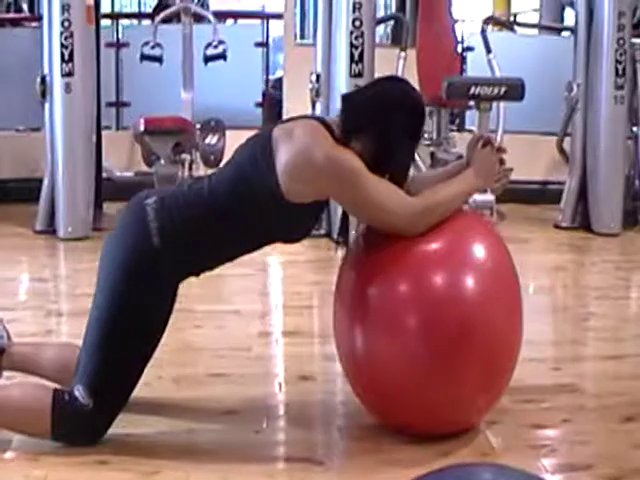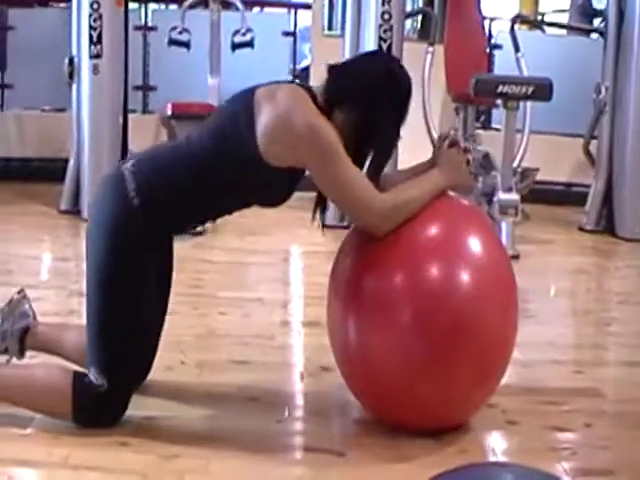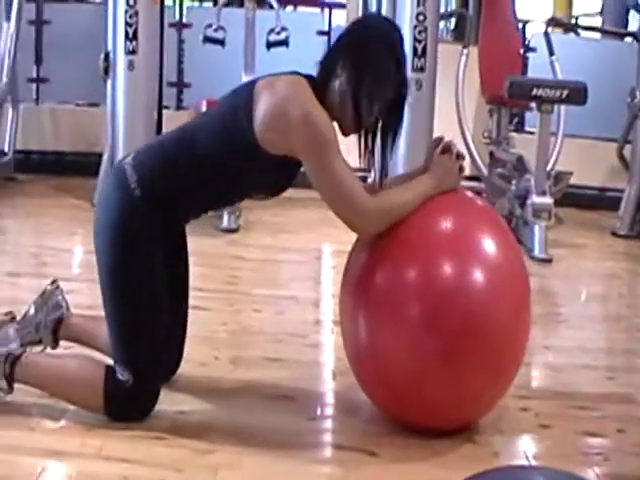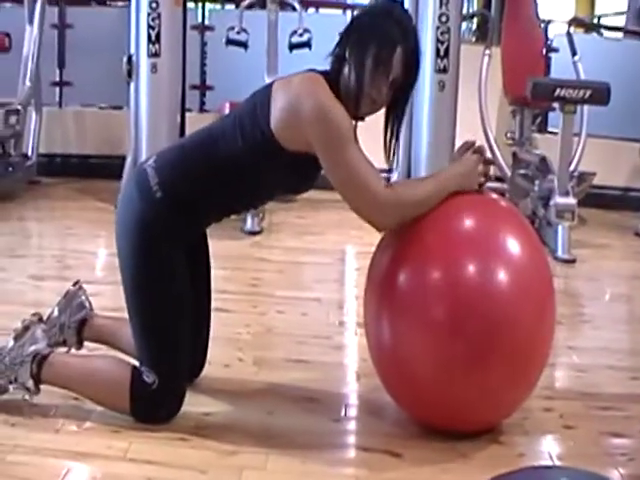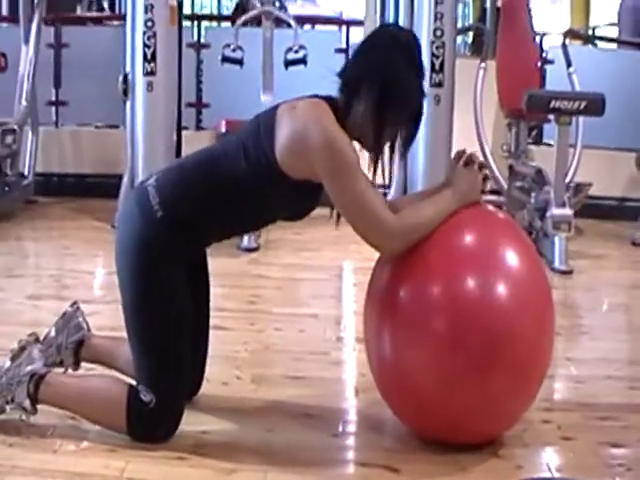
dt=0.5s
person 1, frame 1
left shoulder: (318, 135)
right shoulder: (324, 159)
left elbow: (392, 191)
right elbow: (410, 217)
left wrist: (462, 166)
right wrist: (475, 178)
left hip: (156, 233)
right hip: (149, 250)
left knee: (106, 370)
right knee: (84, 419)
person 1, frame 2
left shoulder: (302, 106)
right shoulder: (305, 124)
left elbow: (361, 190)
right elbow: (376, 216)
left wrist: (427, 168)
right wrist: (441, 177)
left hip: (142, 209)
right hip: (129, 216)
left knee: (129, 365)
right knee: (103, 401)
person 1, frame 3
left shoulder: (304, 98)
right shoulder: (300, 109)
left elbow: (352, 196)
right elbow: (365, 217)
left wrist: (421, 174)
right wrist: (433, 182)
left hip: (157, 210)
right hip: (132, 209)
left knee: (162, 362)
right knee: (133, 397)
left ankle: (56, 320)
person 1, frame 4
left shoulder: (327, 103)
right shoulder: (316, 105)
left elbow: (374, 193)
right elbow: (381, 211)
left wrist: (449, 174)
right wrist: (456, 178)
left hip: (177, 212)
right hip: (154, 211)
left knee: (187, 363)
right knee: (159, 398)
left ankle: (77, 320)
person 1, frame 5
left shoulder: (325, 120)
right shoulder: (321, 133)
left elbow: (377, 213)
right elbow: (389, 236)
left wrist: (445, 188)
right wrist: (456, 196)
left hip: (176, 230)
right hip: (154, 232)
left knee: (183, 381)
right knee: (156, 416)
left ankle: (76, 341)
